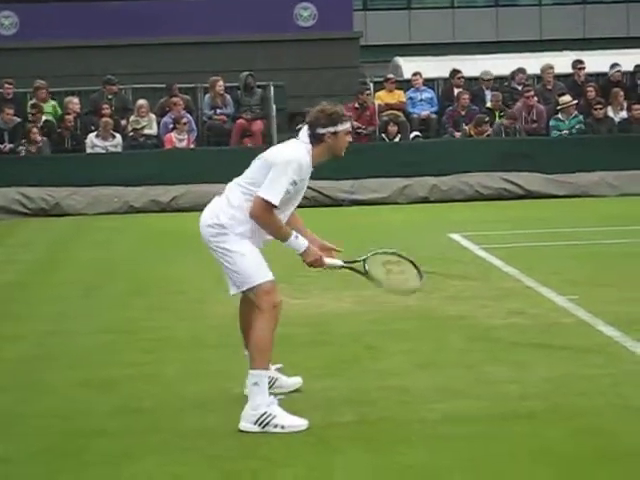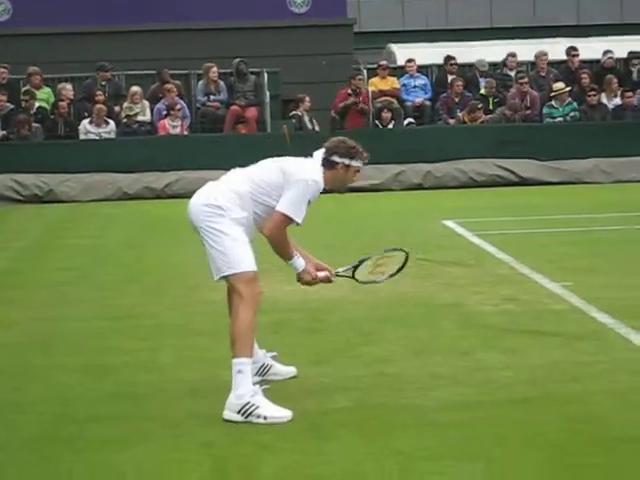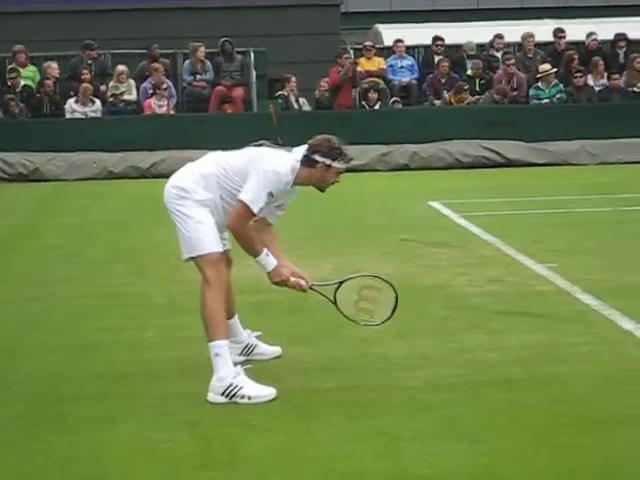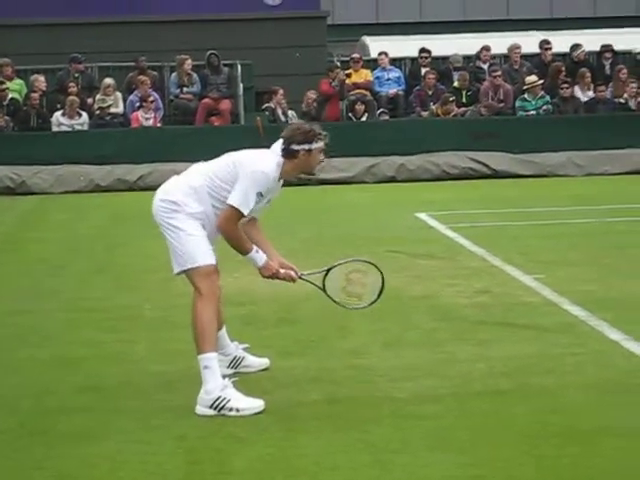
dt=0.5s
person 1, frame 1
left shoulder: (301, 155)
right shoulder: (295, 160)
left elbow: (282, 209)
right elbow: (259, 211)
left wrist: (314, 241)
right wrist: (301, 245)
left hip: (230, 223)
right hip: (226, 225)
left knee: (254, 298)
right knee: (269, 302)
left ankle: (261, 374)
right ankle: (258, 409)
person 1, frame 2
left shoulder: (302, 171)
right shoulder: (310, 179)
left elbow: (270, 225)
right elbow: (273, 231)
left wrist: (308, 260)
right wrist: (299, 266)
left hip: (210, 203)
right hip: (218, 210)
left knee: (241, 285)
right knee: (248, 292)
left ankle: (253, 361)
right ankle: (242, 397)
person 1, frame 3
left shoulder: (290, 182)
right shoulder: (275, 171)
left elbow: (262, 226)
right elbow: (237, 222)
left wrist: (287, 266)
right wrist: (270, 265)
left hip: (204, 197)
right hip: (188, 193)
left knee: (221, 266)
right knee: (215, 275)
left ankle: (238, 342)
right ankle: (225, 379)
person 1, frame 4
left shoulder: (274, 175)
right shoulder: (262, 170)
left elbow: (247, 220)
right elbow: (226, 225)
left wrist: (275, 259)
right wrist: (259, 260)
left hip: (187, 206)
right hip: (177, 206)
left knee: (209, 279)
right knee: (207, 287)
left ankle: (225, 354)
right ankle: (213, 391)
